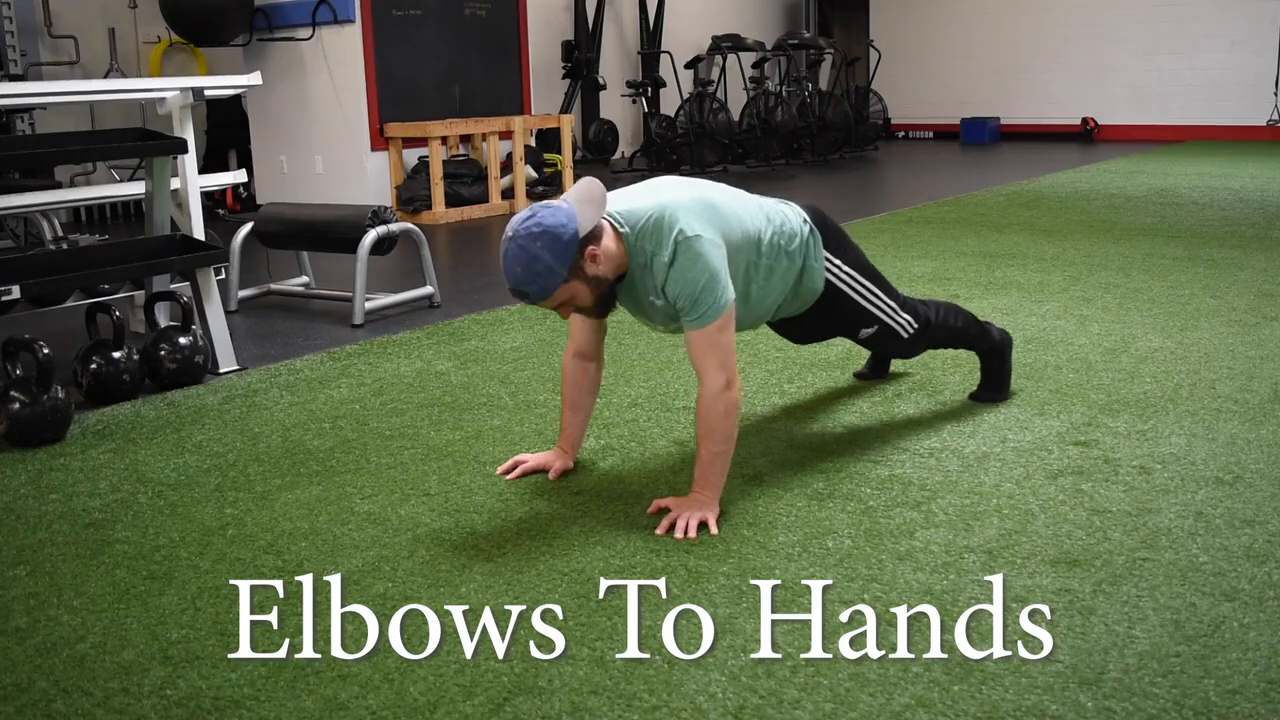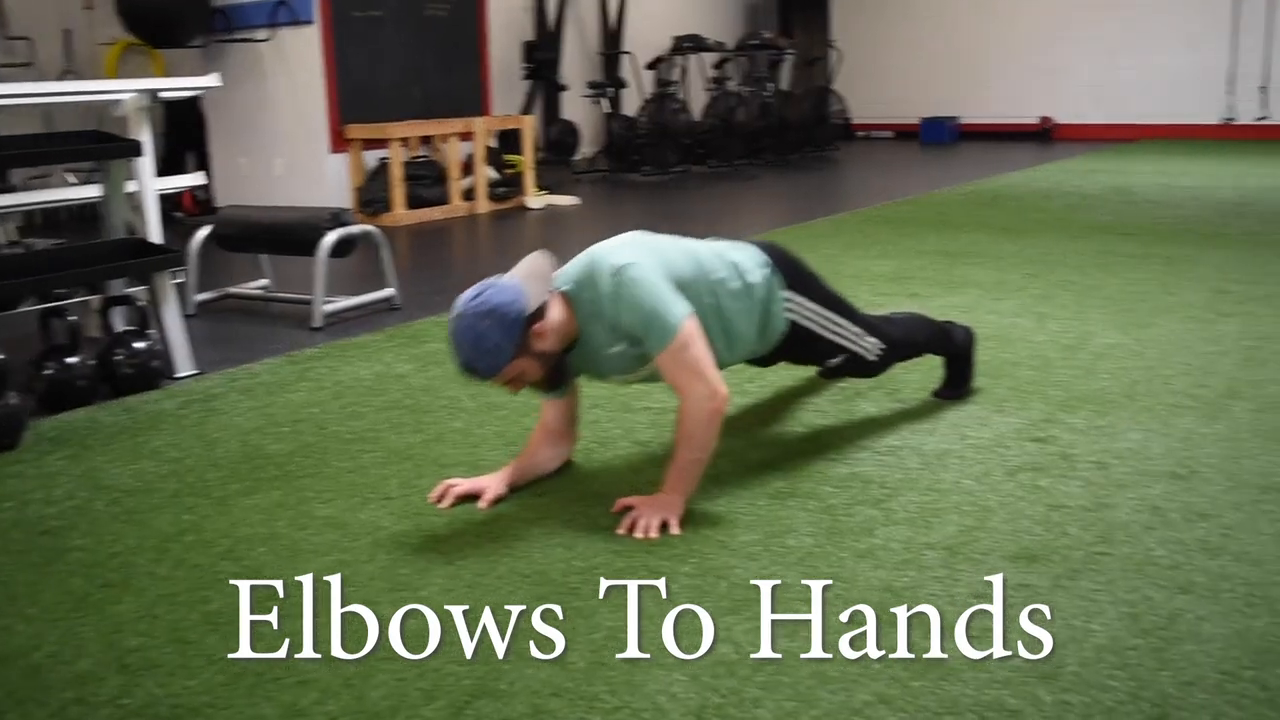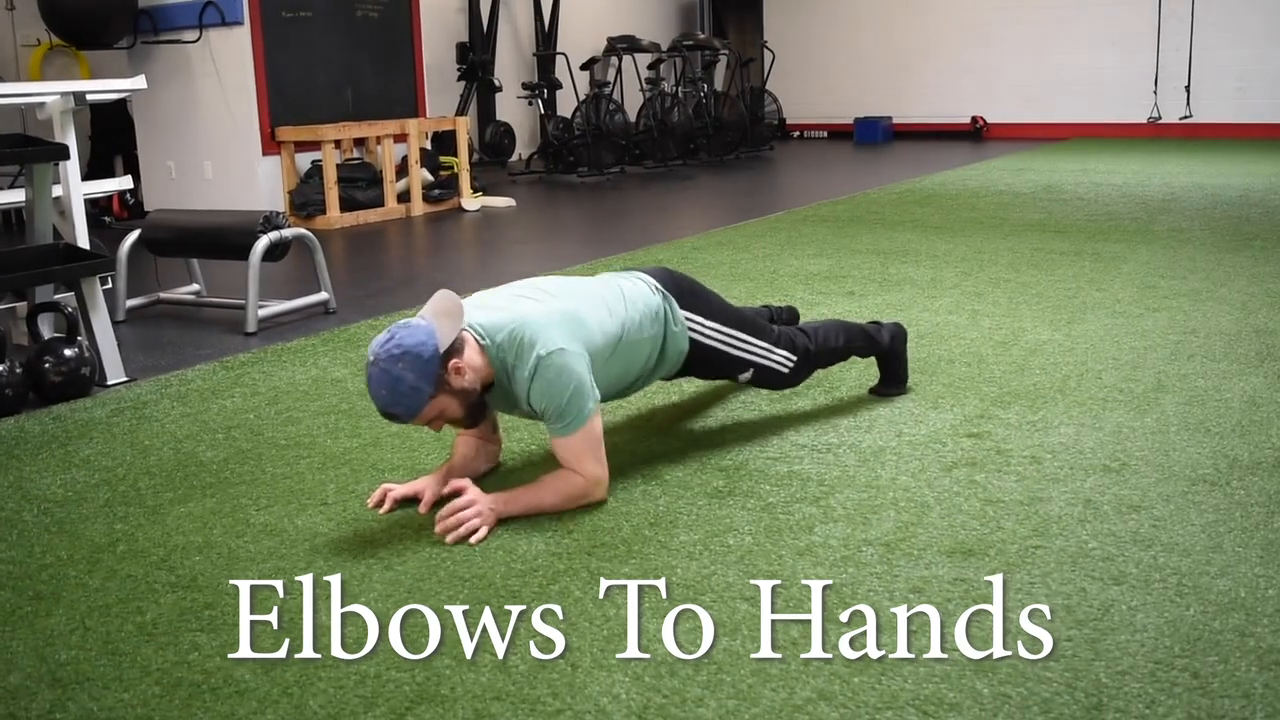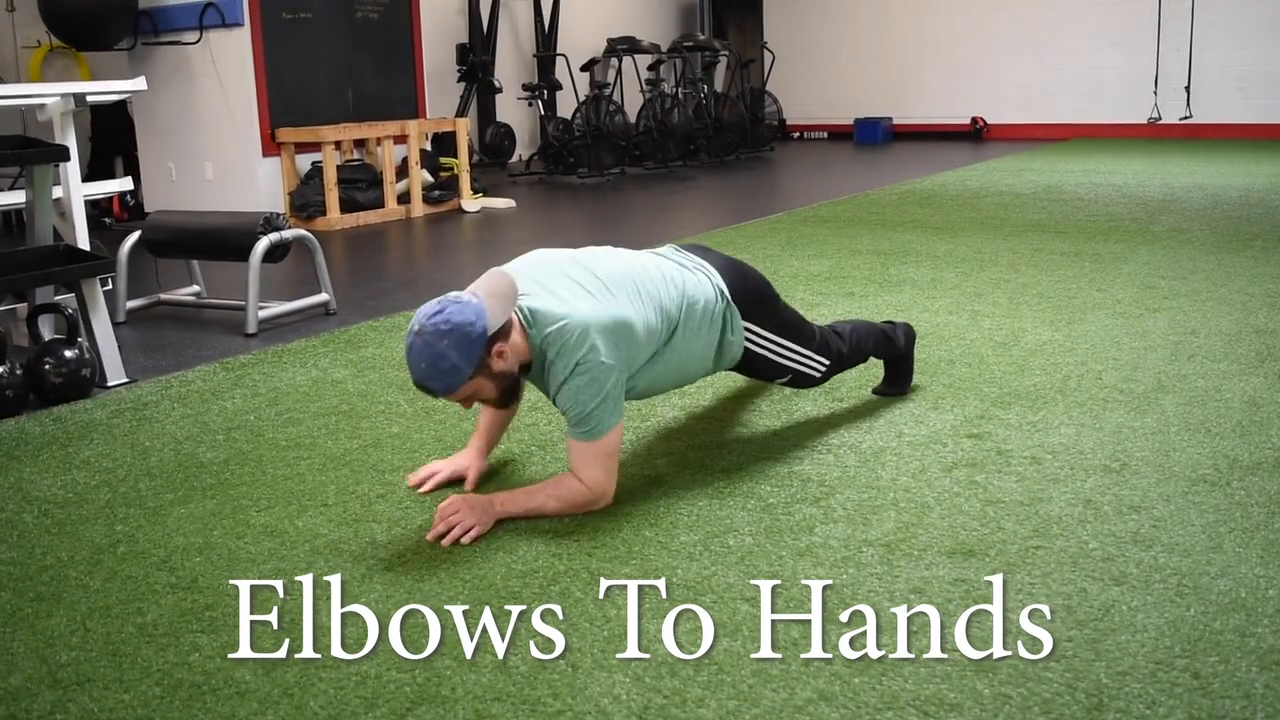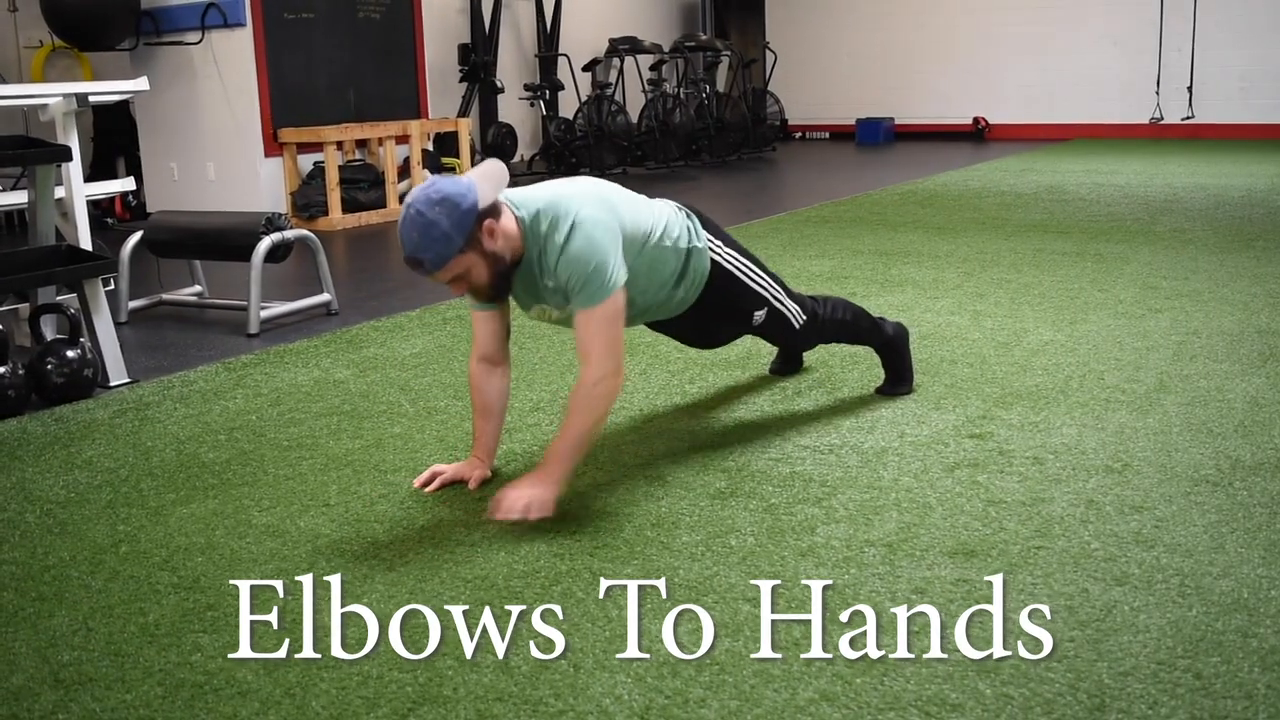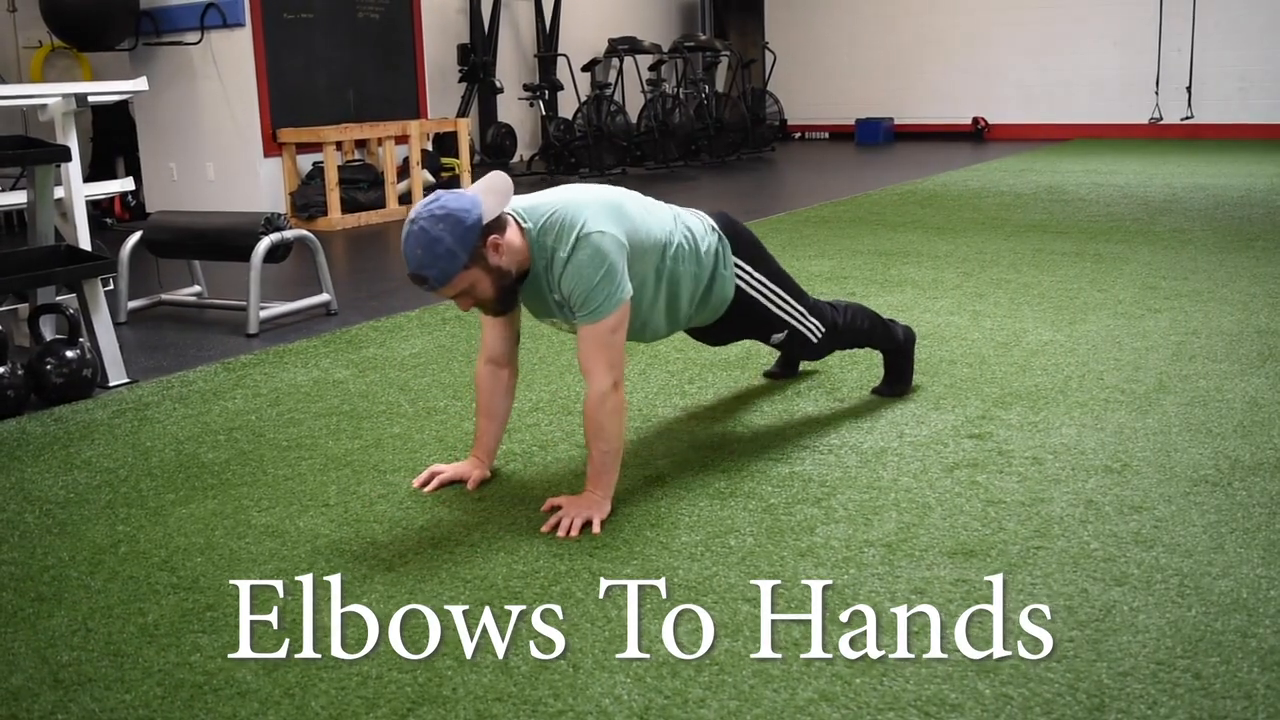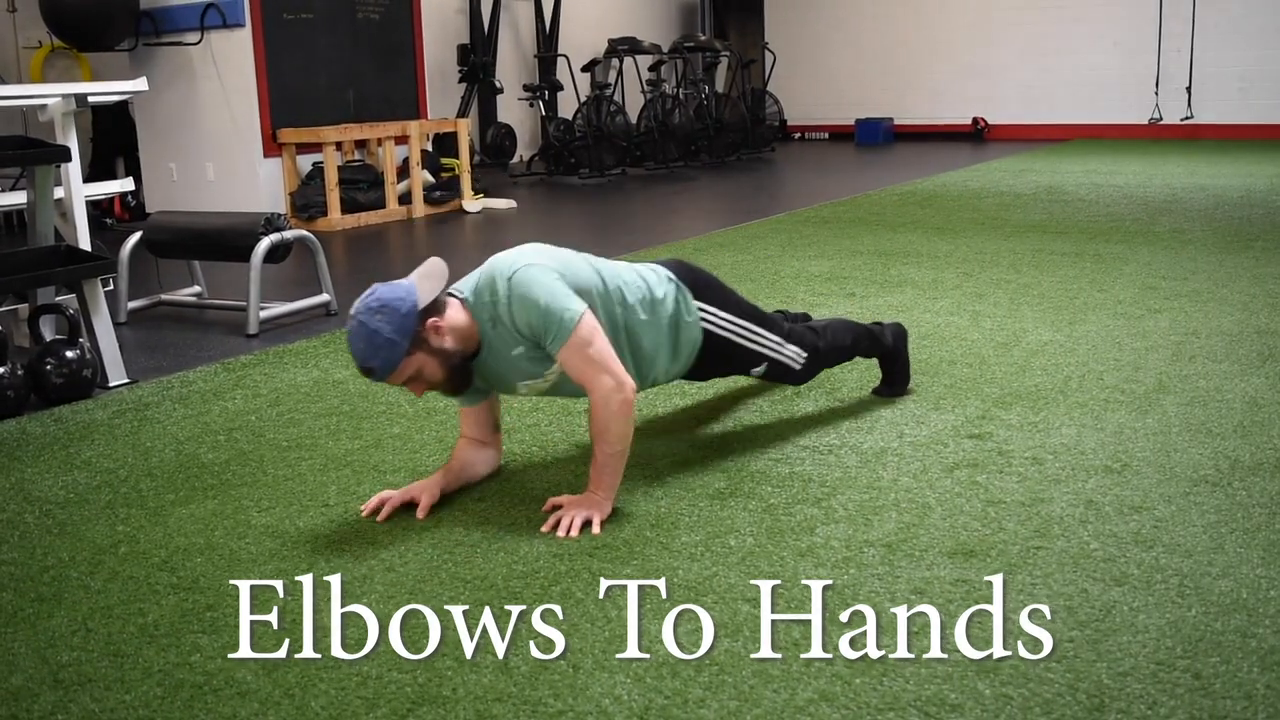
dt=0.7s
person 1, frame 1
left shoulder: (682, 245)
right shoulder: (581, 242)
left elbow: (720, 383)
right elbow: (583, 358)
left wrist: (706, 496)
right wrist: (565, 449)
left hip: (806, 257)
right hip: (770, 280)
left knee: (905, 328)
right knee: (823, 336)
left ankle: (990, 344)
right ankle: (880, 354)
person 1, frame 2
left shoulder: (623, 286)
right shoulder: (546, 327)
left elbow: (708, 396)
right elbow: (558, 435)
left wrist: (670, 499)
right wrist: (506, 475)
left hip: (767, 291)
right hip: (737, 321)
left knee: (871, 350)
left ankle: (952, 341)
right ankle: (834, 341)
person 1, frame 3
left shoulder: (545, 358)
right shoulder: (451, 341)
left elbow: (591, 479)
right elbow: (482, 443)
left wrist: (495, 504)
right wrist: (441, 476)
left hip: (672, 318)
right hip: (628, 305)
left knee: (791, 358)
left ankle: (882, 339)
right ankle: (776, 316)
person 1, frame 4
left shoulder: (581, 355)
right shoulder: (500, 291)
left elbow: (596, 489)
right elbow: (511, 379)
left wrist: (494, 505)
right wrist: (476, 452)
left hip: (726, 309)
right hip: (679, 269)
left knee: (820, 359)
left ankle: (893, 341)
person 1, frame 5
left shoulder: (577, 234)
right shoulder: (481, 236)
left elbow: (604, 372)
right elbow: (489, 360)
left wrist: (548, 478)
right wrist: (479, 458)
left hip: (693, 259)
left knee: (799, 320)
right knee: (724, 333)
left ankle: (886, 337)
right ankle: (790, 352)
person 1, frame 6
left shoulder: (585, 247)
right shoulder: (493, 249)
left elbow: (604, 384)
right elbow: (497, 363)
left wrist: (598, 496)
right wrist: (479, 459)
left hip: (720, 265)
right hip: (678, 285)
left knee: (816, 332)
right knee: (760, 337)
left ankle: (894, 339)
right ankle: (789, 356)
person 1, frame 7
left shoulder: (521, 287)
right shoulder: (460, 346)
left elbow: (615, 389)
right elbow: (482, 445)
left wrist: (598, 497)
right wrist: (432, 483)
left hip: (681, 313)
right hip: (661, 344)
left knee: (801, 357)
left ankle: (884, 341)
right ankle: (787, 321)
